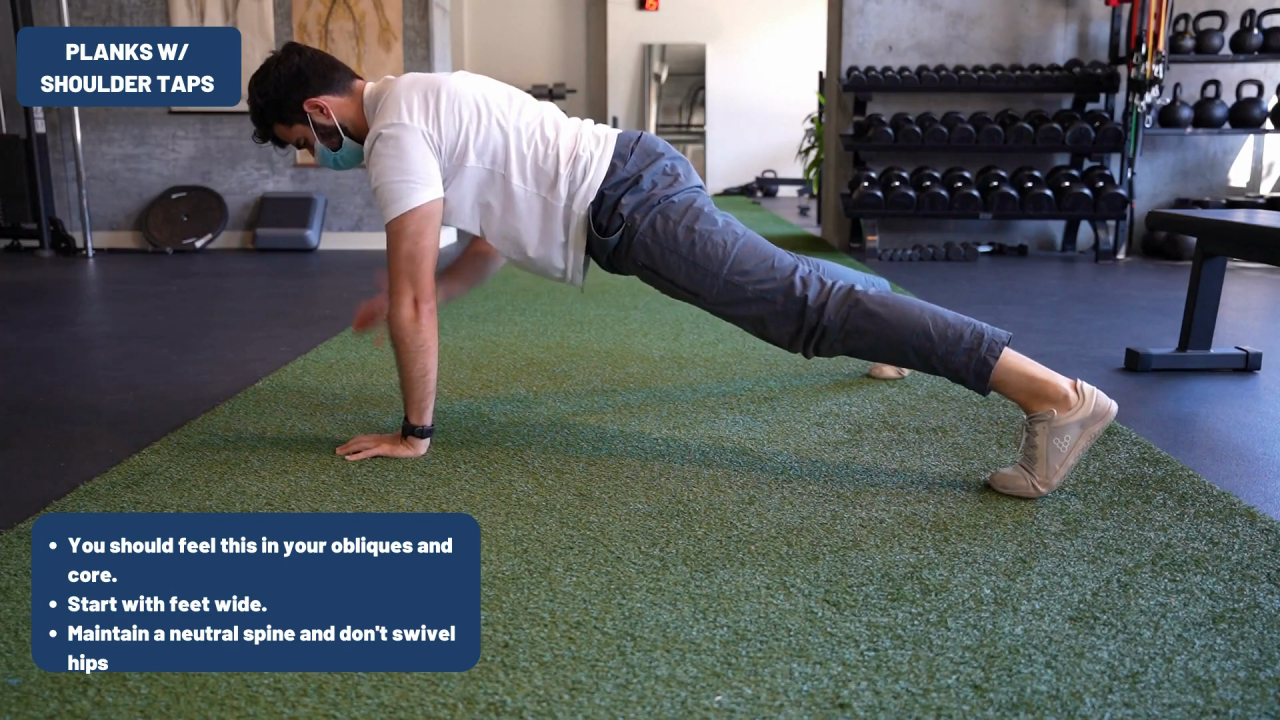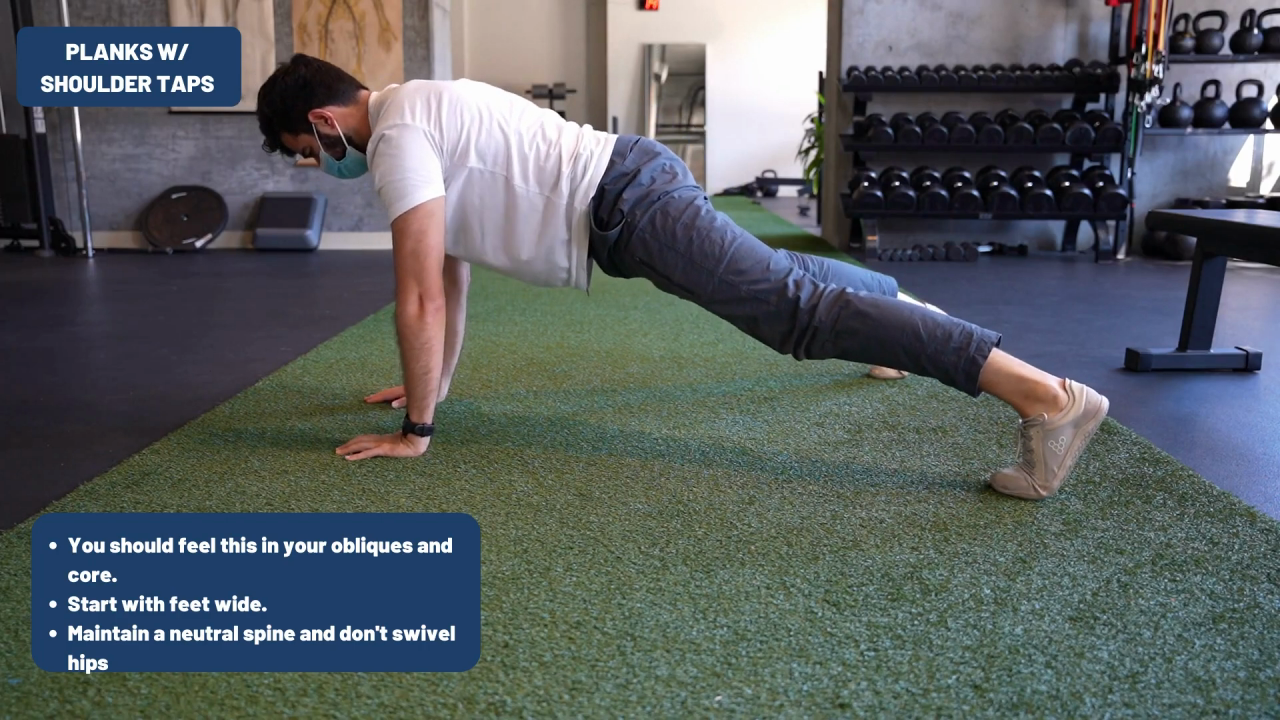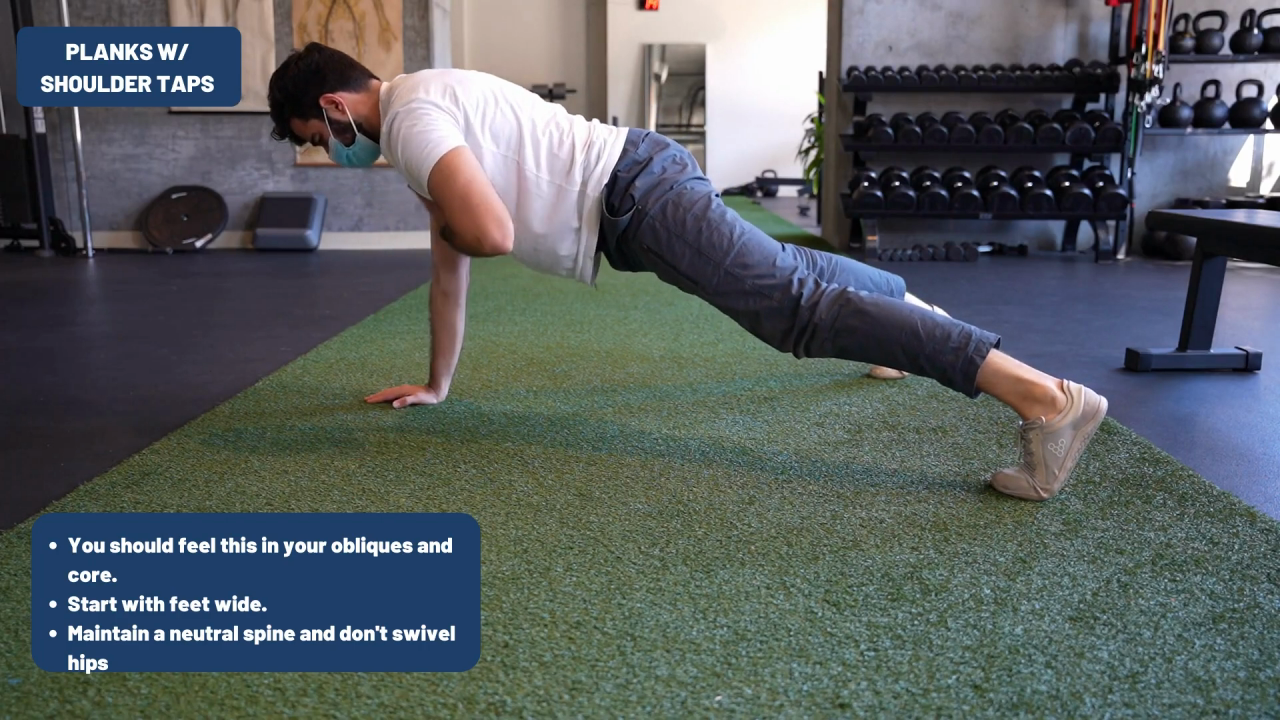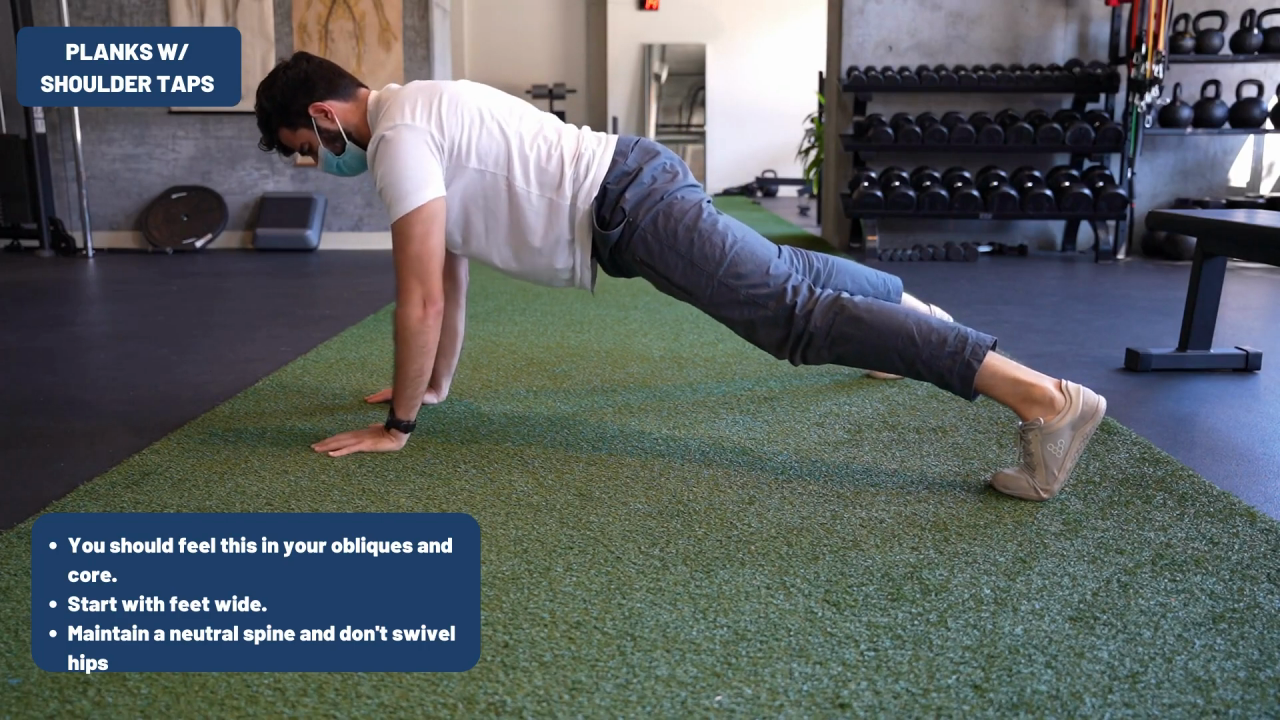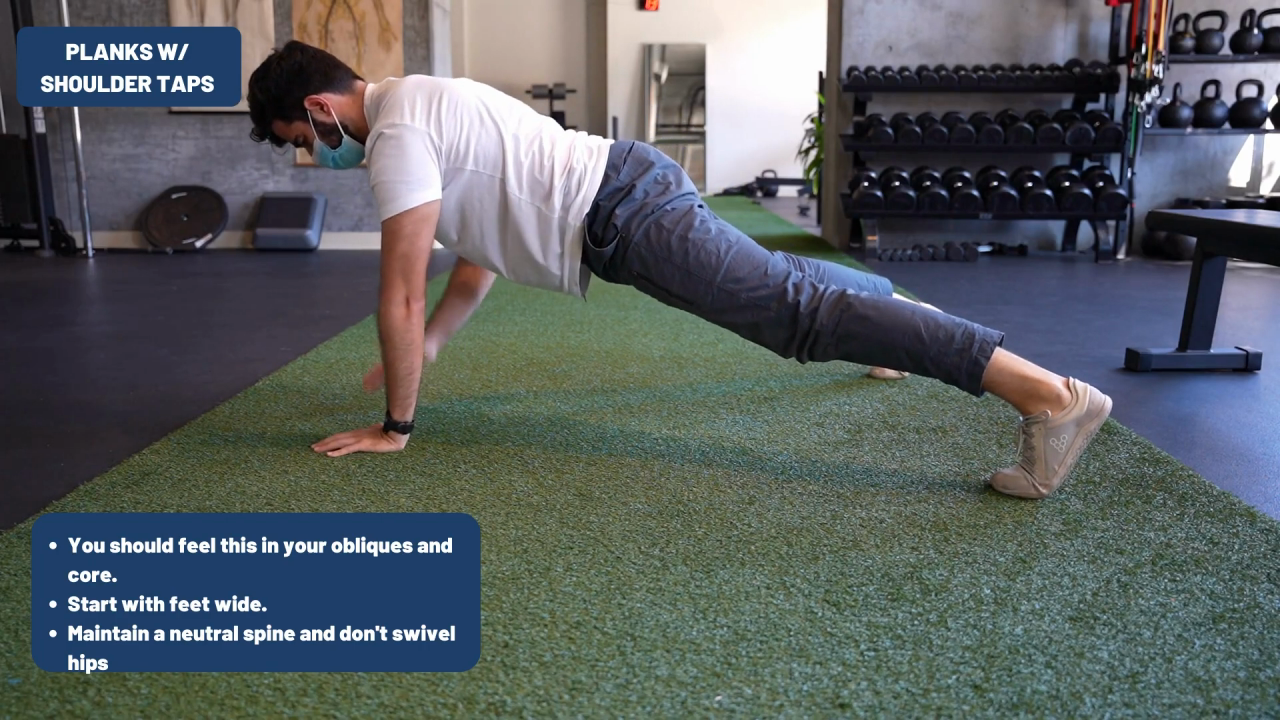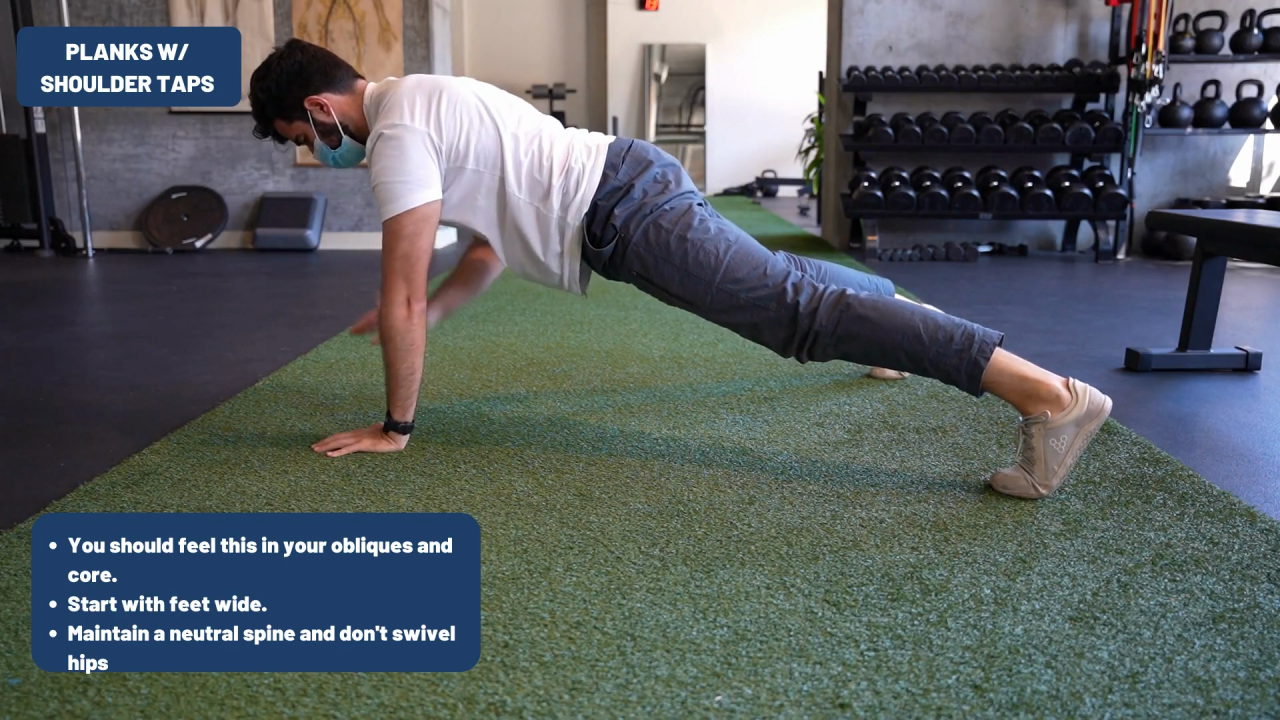
dt=0.4s
person 1, frame 1
left shoulder: (393, 136)
right shoulder: (417, 102)
left elbow: (415, 300)
right elbow: (489, 228)
left wrist: (415, 429)
right wrist: (406, 300)
left hip: (629, 206)
right hip: (633, 177)
left knee: (801, 305)
right knee: (780, 276)
left ankle: (1057, 396)
right ankle: (900, 312)
person 1, frame 2
left shoulder: (395, 139)
right shoulder: (417, 115)
left elbow: (421, 297)
right elbow: (451, 278)
left wrist: (414, 429)
right wrist: (434, 384)
left hip: (628, 206)
right hip: (633, 191)
left knee: (794, 309)
right knee: (774, 275)
left ankle: (1045, 395)
right ankle: (906, 305)
person 1, frame 3
left shoulder: (411, 117)
right shoulder: (424, 111)
left elbow: (490, 233)
right elbow: (455, 244)
left wrist: (443, 234)
right wrist: (435, 382)
left hip: (639, 194)
right hip: (639, 190)
left knee: (797, 304)
right knee: (781, 270)
left ankle: (1044, 397)
right ankle: (906, 306)
person 1, frame 4
left shoulder: (396, 135)
right shoulder: (417, 115)
left elbow: (422, 296)
right elbow: (450, 272)
left wrist: (396, 424)
right wrist: (435, 383)
left hip: (630, 203)
right hip: (633, 189)
left knee: (791, 312)
right knee: (776, 273)
left ankle: (1043, 398)
right ankle: (909, 306)
person 1, frame 5
left shoulder: (395, 136)
right shoulder: (417, 103)
left elbow: (400, 296)
right elbow: (482, 246)
left wrist: (395, 425)
right wrist: (434, 339)
left hip: (626, 217)
right hip: (629, 185)
left knee: (795, 311)
right knee: (776, 277)
left ankle: (1050, 394)
right ankle: (899, 304)
person 1, frame 6
left shoulder: (395, 135)
right shoulder: (417, 101)
left elbow: (403, 296)
right elbow: (496, 227)
left wrist: (395, 426)
right wrist: (431, 307)
left hip: (623, 213)
right hip: (629, 180)
left knee: (794, 309)
right knee: (780, 278)
left ankle: (1049, 395)
right ankle: (905, 307)
